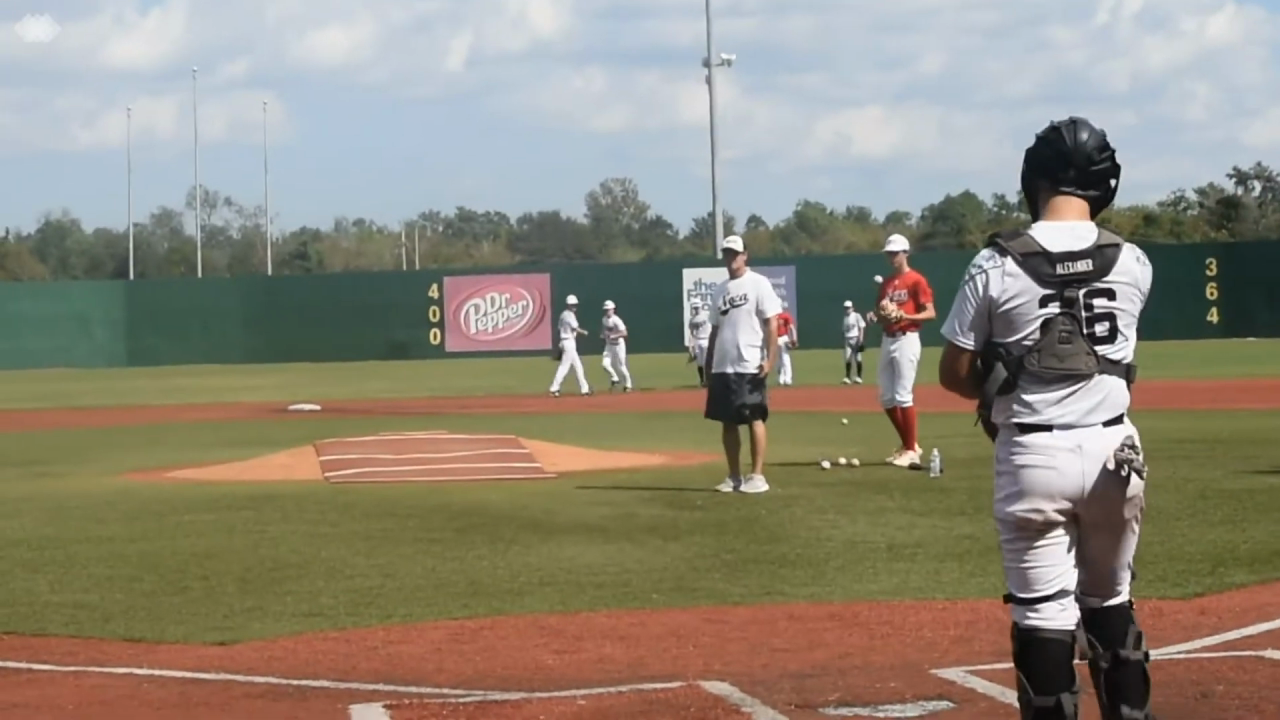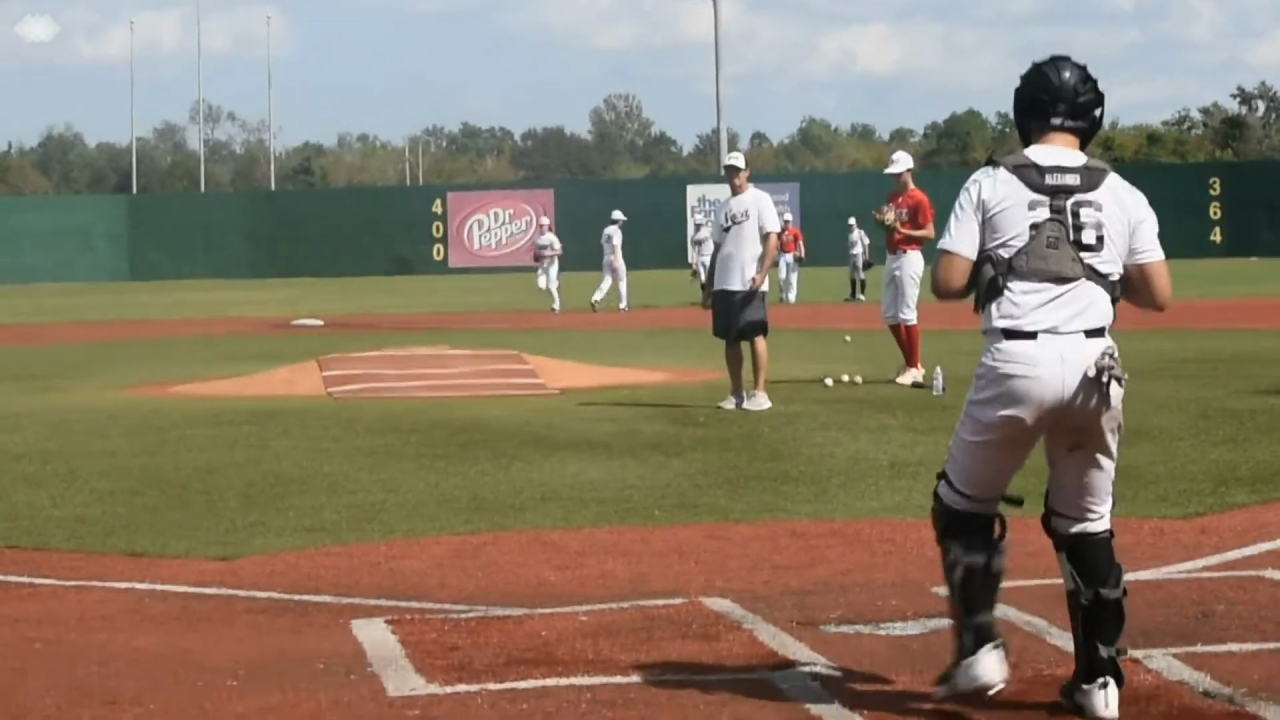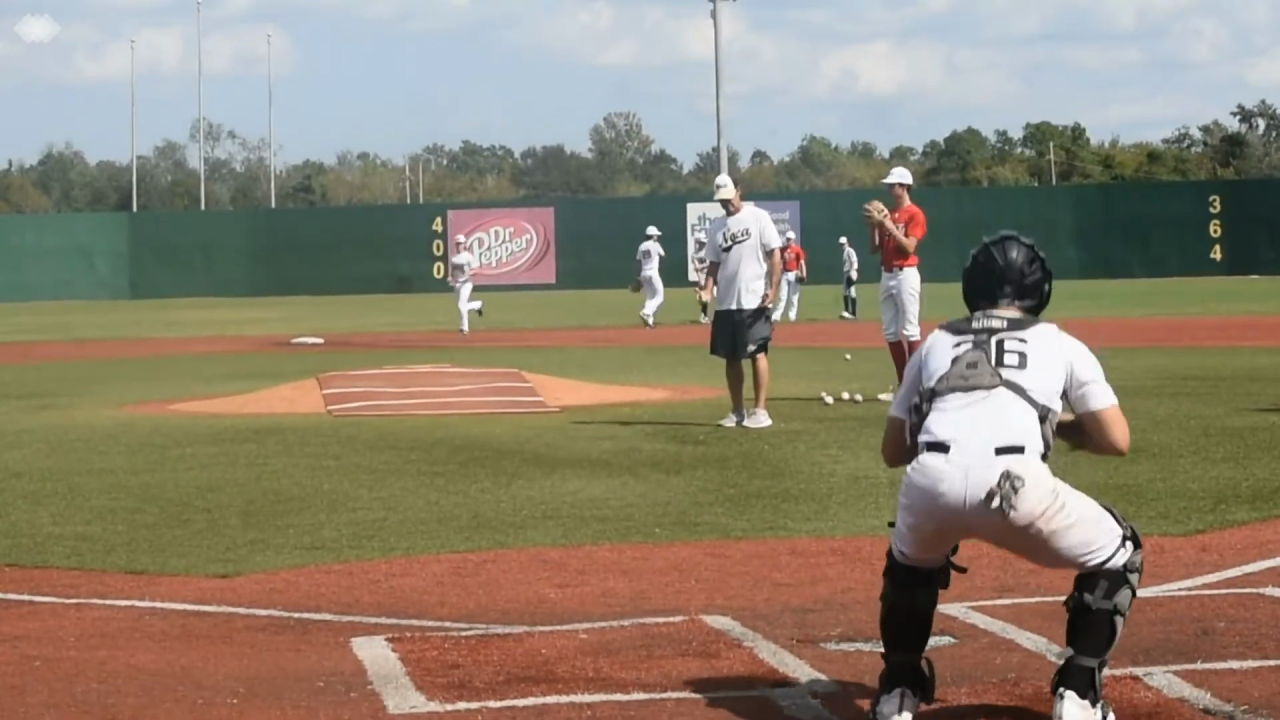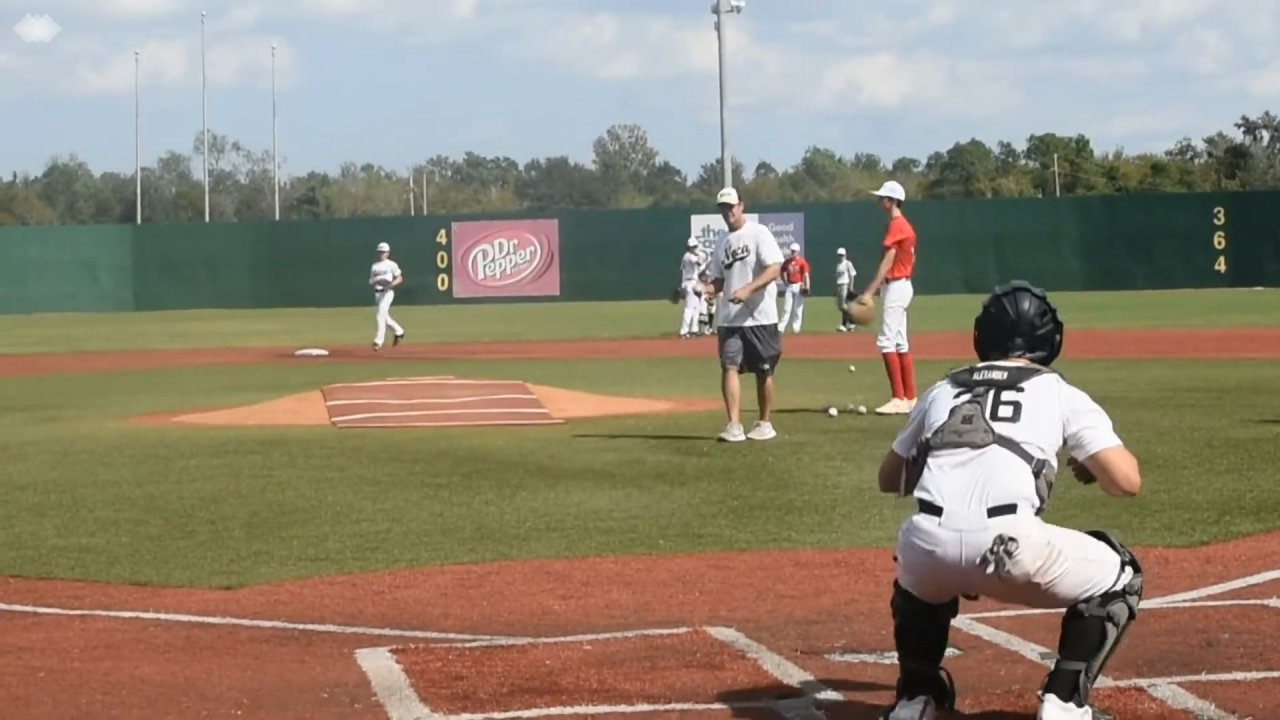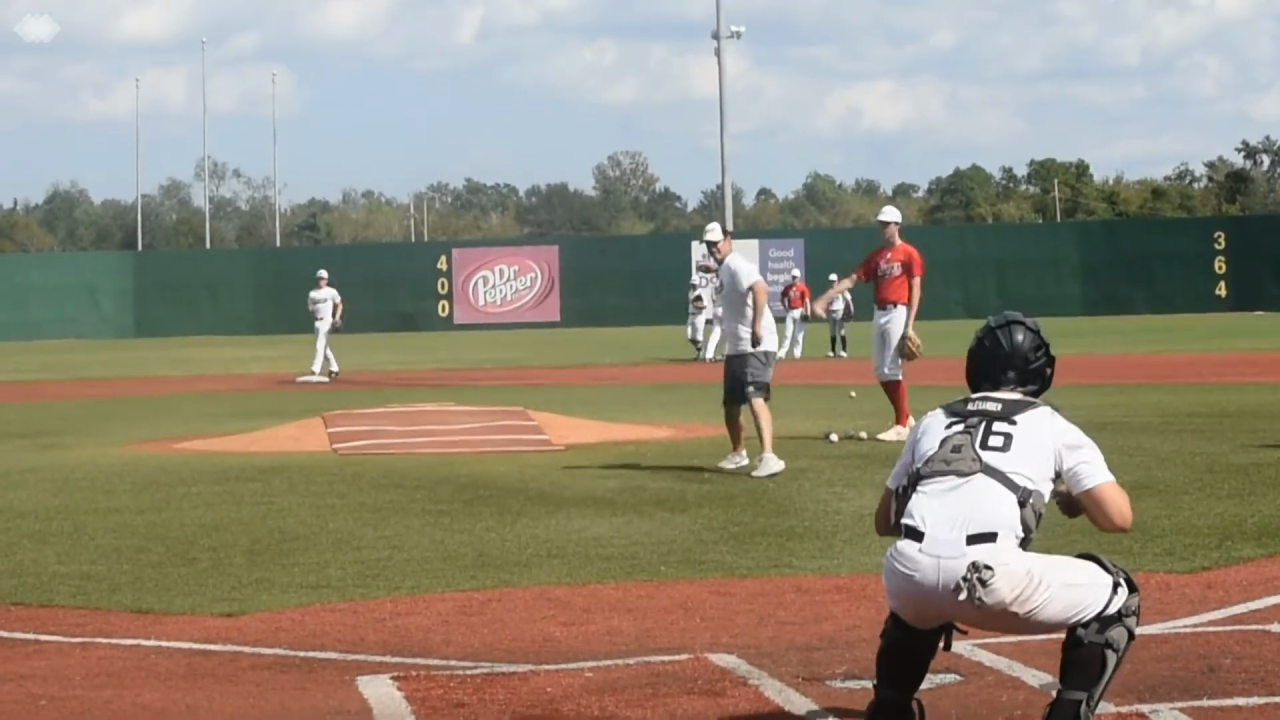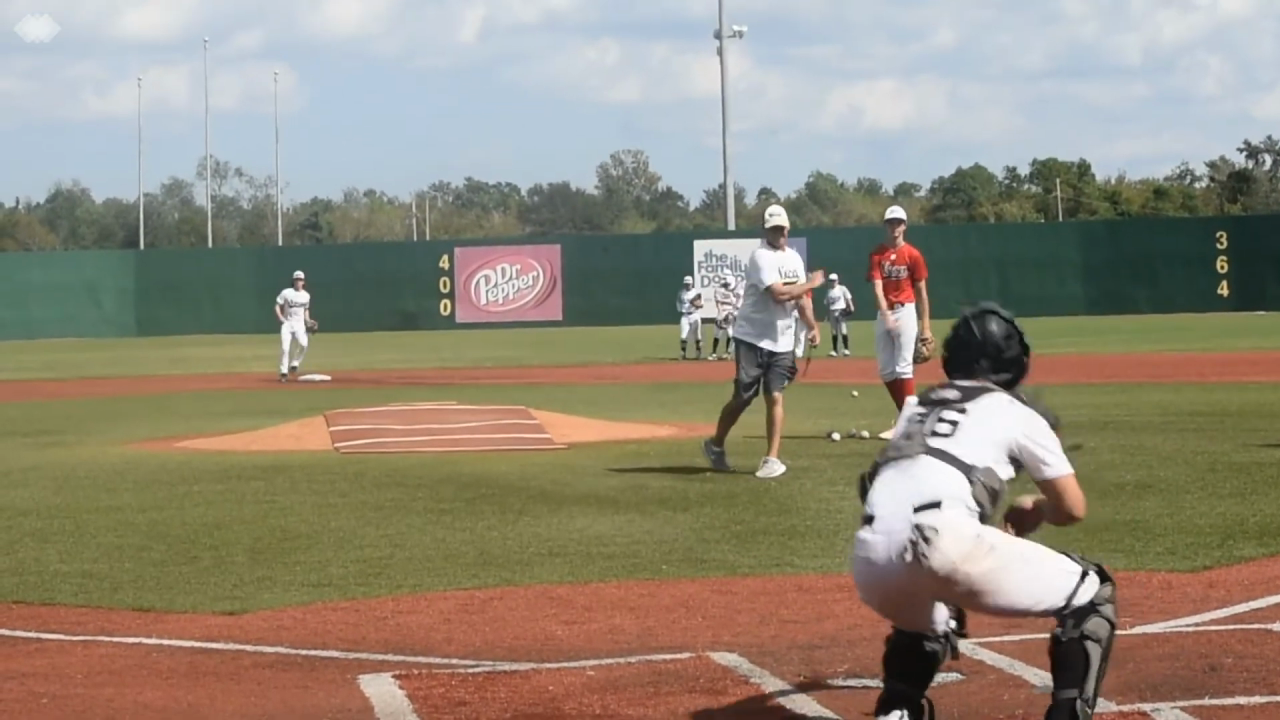
dt=0.7s
person 1, frame 1
left shoulder: (996, 264)
right shoulder: (1133, 262)
left elbow: (955, 372)
left hip: (1033, 456)
right hip: (1112, 452)
left knee: (1045, 615)
right knee: (1109, 603)
person 1, frame 2
left shoulder: (990, 182)
right shoulder: (1122, 192)
left elbow: (947, 282)
right elbow: (1158, 297)
left hip: (1016, 362)
right hip: (1093, 364)
left knee: (962, 505)
right knee: (1087, 524)
left ankle: (979, 647)
person 1, frame 3
left shoulder: (937, 343)
right shoulder: (1061, 343)
left elbow: (893, 450)
right elbow: (1116, 440)
left hip: (931, 484)
right hip: (1012, 482)
left knee: (911, 556)
right knee: (1118, 554)
person 1, frame 4
left shoulder: (942, 390)
right shoulder: (1062, 393)
left elbow: (890, 480)
right elbow: (1126, 482)
right wrist: (1089, 463)
left hip: (927, 546)
right hip: (1007, 547)
left knee: (925, 565)
right knee: (1119, 576)
person 1, frame 5
left shoulder: (933, 421)
right shoulder: (1054, 426)
left elbow: (885, 522)
right elbow: (1118, 518)
right wrist: (1079, 499)
left hip: (905, 573)
right hip: (988, 576)
right knee: (1116, 598)
person 1, frame 6
left shoulder: (917, 405)
right shoulder: (1018, 413)
right elbow: (1071, 507)
right wrist: (1033, 511)
left hip: (870, 560)
right hip: (942, 542)
left knee: (924, 623)
right knee: (1089, 592)
person 2, frame 1
left shoulder: (759, 283)
right shoulder: (720, 290)
left elbow: (772, 324)
left wrist: (770, 359)
right wrist: (708, 366)
left hip: (749, 367)
right hip: (722, 367)
left knee: (754, 419)
right knee: (727, 422)
left ankle: (757, 476)
right ankle: (734, 476)
person 2, frame 2
left shoulder: (760, 199)
right shoulder: (723, 206)
left elbow: (772, 240)
left wrist: (762, 273)
right wrist: (709, 285)
left hip: (750, 284)
right hip: (724, 285)
left knee: (755, 336)
right knee: (730, 339)
left ankle: (759, 393)
right ankle: (737, 393)
person 2, frame 3
left shoulder: (758, 217)
right shoulder: (718, 226)
left elbow: (775, 254)
left wrist: (773, 288)
right wrist: (708, 288)
left hip: (754, 302)
right hip: (725, 302)
left knee: (757, 354)
right knee: (730, 357)
left ankle: (760, 410)
right ankle: (737, 410)
person 2, frame 4
left shoulder: (759, 233)
right shoulder: (722, 244)
left elbow: (774, 269)
left wrist: (748, 289)
left hip: (760, 316)
right hip: (730, 318)
left knee: (764, 371)
right knee: (729, 366)
left ankle: (764, 423)
right ankle: (734, 425)
person 2, frame 5
left shoulder: (738, 265)
right shoulder: (725, 270)
left elbow: (759, 287)
left wrist: (758, 324)
right wrist: (713, 268)
left hip: (757, 347)
right hip: (736, 349)
left knee: (755, 397)
right knee: (730, 403)
left ankle: (768, 456)
right ankle: (739, 453)
person 2, frame 6
left shoulder: (795, 258)
right shoulder: (761, 256)
left elbow: (800, 296)
right elbow: (779, 293)
left wrist: (812, 326)
right wrist: (811, 283)
left hip: (783, 343)
right hip: (752, 340)
left knee: (775, 397)
right knee: (742, 397)
left ankle: (772, 458)
right ankle: (716, 445)
person 3, frame 1
left shoulder: (916, 280)
right shoulder: (886, 282)
left elbow: (931, 312)
left wrist: (906, 316)
right wrist: (876, 316)
left hip: (906, 341)
right hip: (887, 341)
left knee: (903, 396)
right knee: (886, 397)
left ankle: (911, 451)
right ankle: (907, 444)
person 3, frame 2
left shoulder: (919, 199)
right shoulder: (892, 197)
left elbow: (930, 233)
left wrist: (902, 231)
right wrist: (885, 224)
left hip: (909, 258)
right hip: (891, 258)
left knee: (907, 314)
right knee: (889, 314)
left ankle: (914, 369)
right ankle: (910, 363)
person 3, frame 3
left shoulder: (915, 214)
right shoulder: (889, 215)
left elbow: (909, 246)
right elbow: (875, 249)
left wrist: (889, 225)
right wrist: (875, 226)
left hip: (905, 275)
right hip: (886, 276)
left knee: (910, 331)
right knee: (891, 332)
right ankle: (903, 386)
person 3, frame 4
left shoulder: (895, 225)
right shoulder: (903, 225)
left elbow: (887, 263)
left wrist: (869, 292)
right wrist: (875, 289)
left hip: (896, 287)
right hip: (898, 286)
left knee: (886, 342)
right knee: (899, 343)
left ankle: (899, 398)
right ankle: (910, 398)
person 3, frame 5
left shoulder: (909, 253)
right shoulder: (875, 255)
left elbow: (915, 291)
right elbow: (851, 280)
left wrist: (910, 325)
right wrist: (825, 299)
left hip: (897, 313)
right hip: (878, 314)
left knee: (892, 369)
right knee: (882, 370)
left ankle: (901, 425)
right ankle: (905, 418)
person 3, frame 6
left shoulder: (913, 254)
right shoulder: (876, 254)
left elbow: (921, 292)
right elbow: (877, 289)
left wrist: (925, 327)
right wrist: (886, 316)
left hip: (905, 312)
right hip: (883, 314)
left knee: (903, 368)
right knee: (886, 371)
